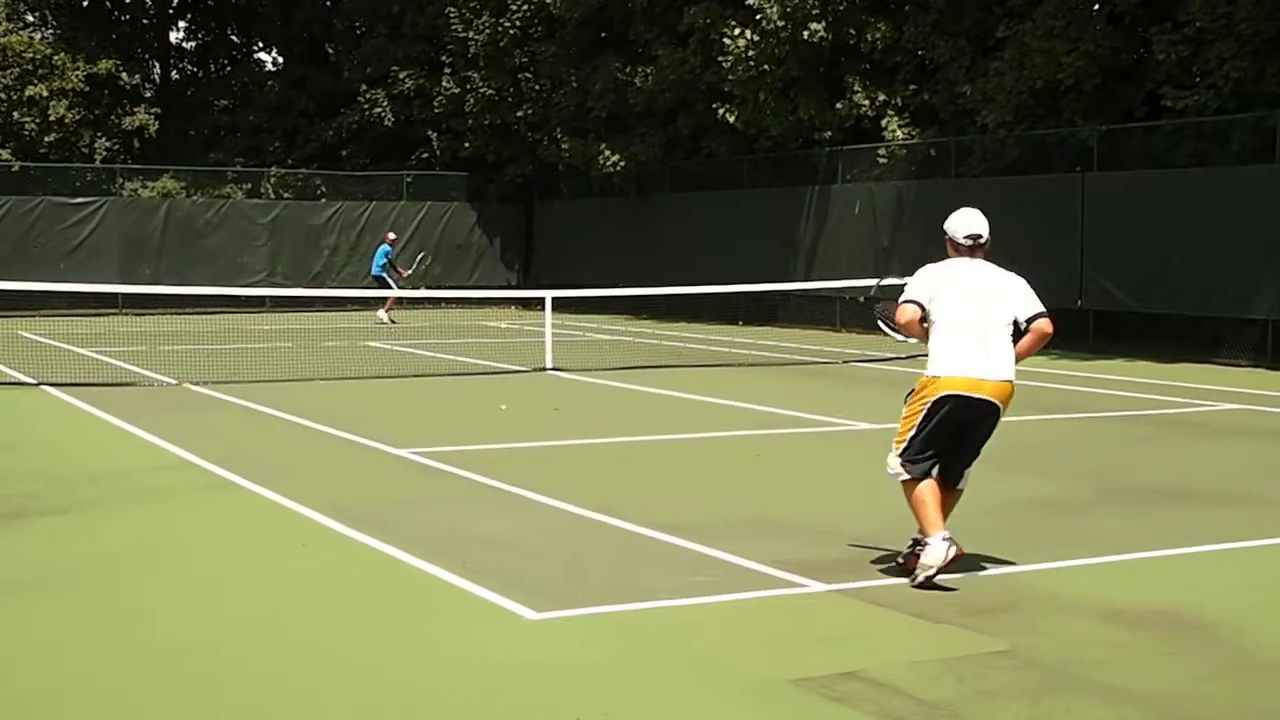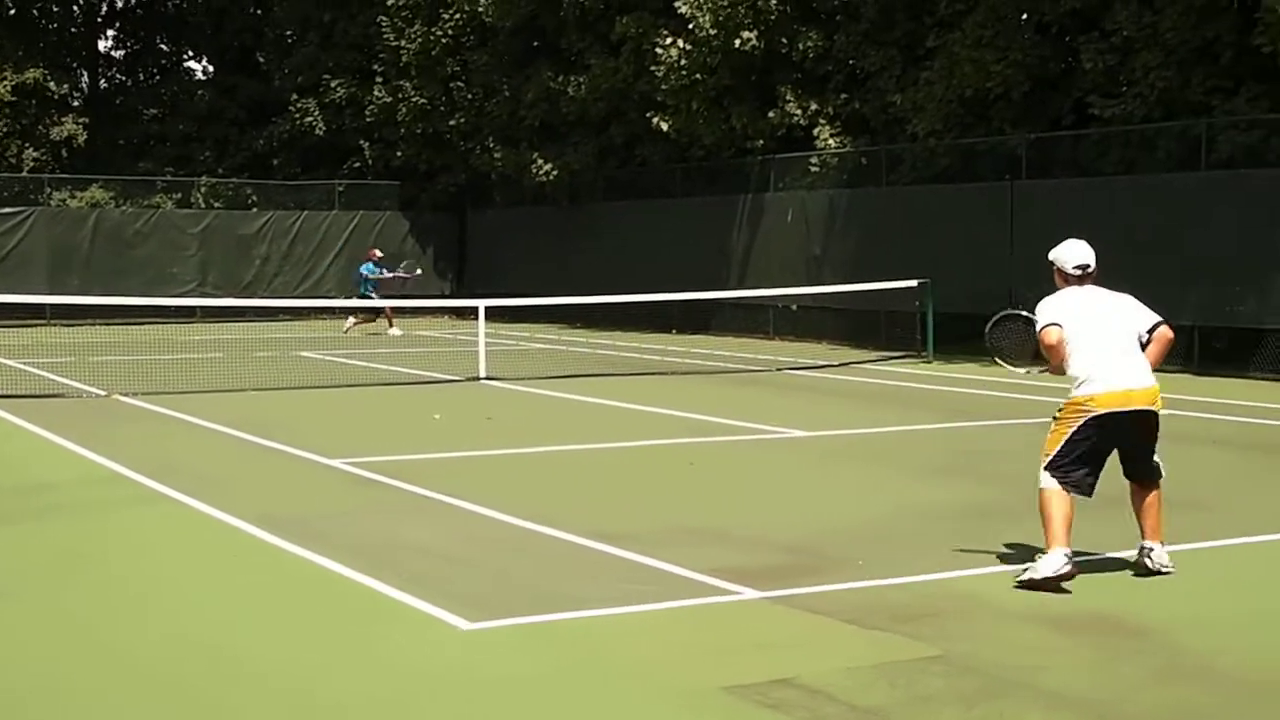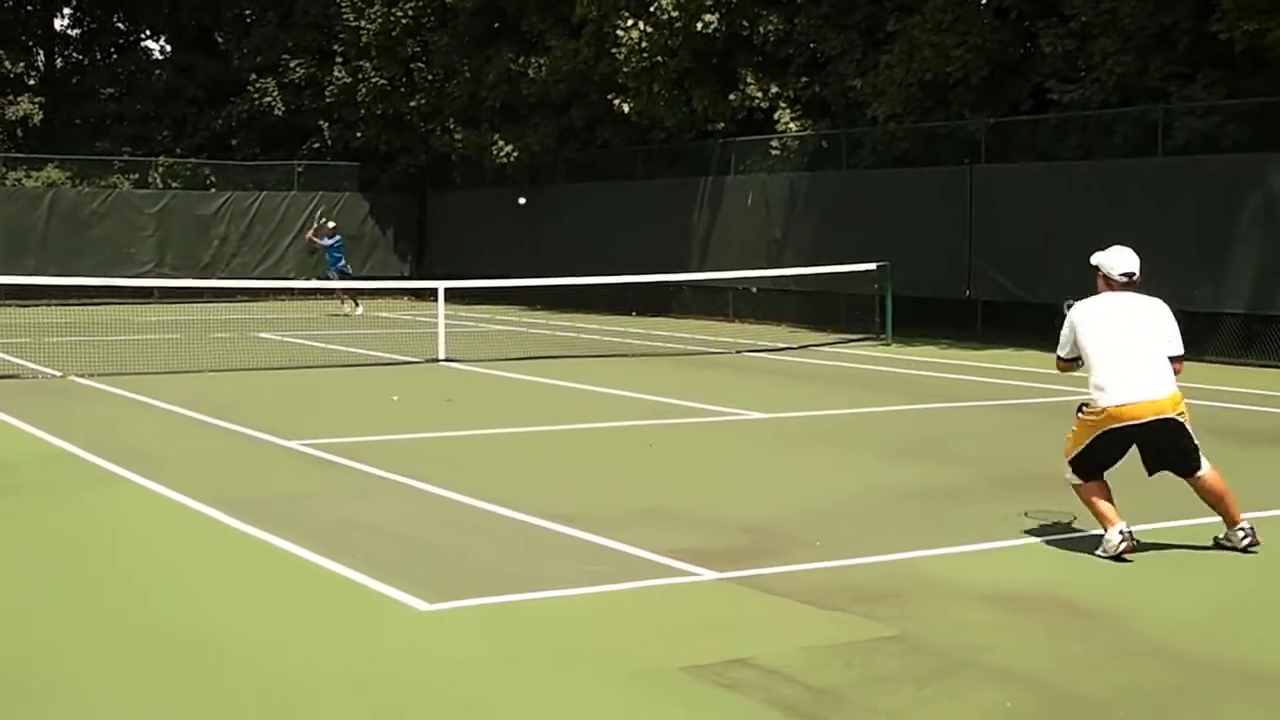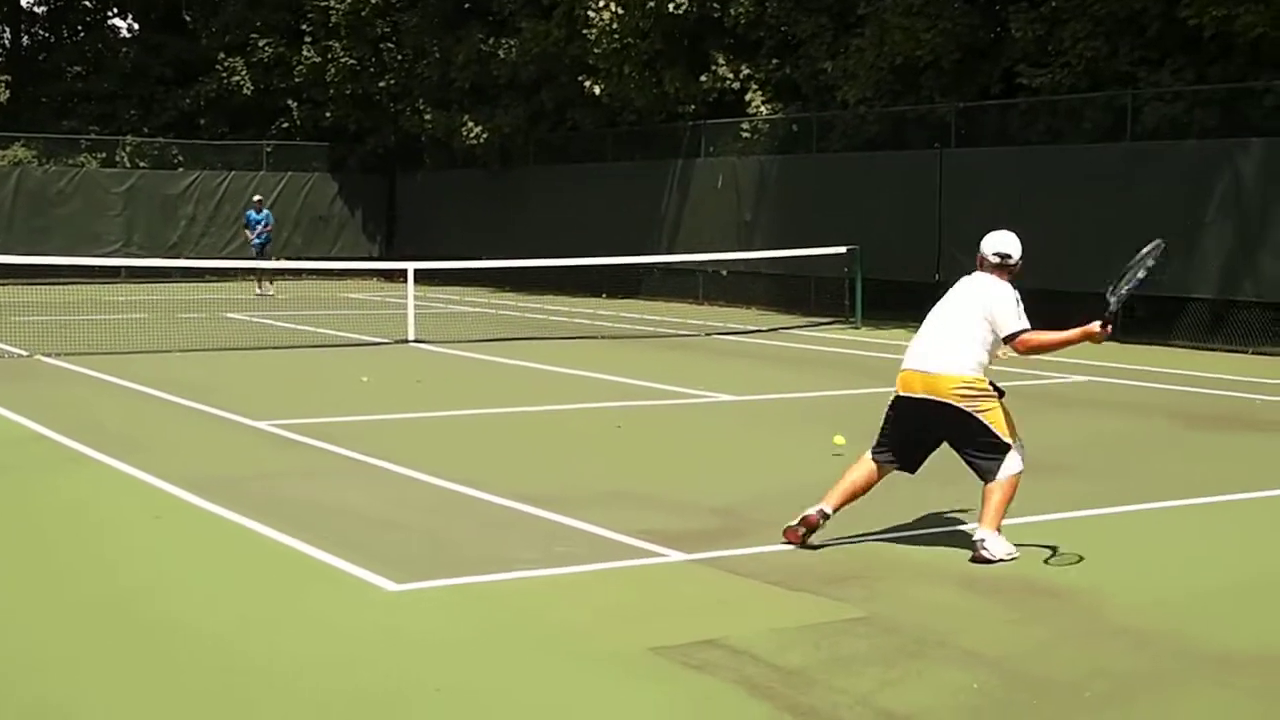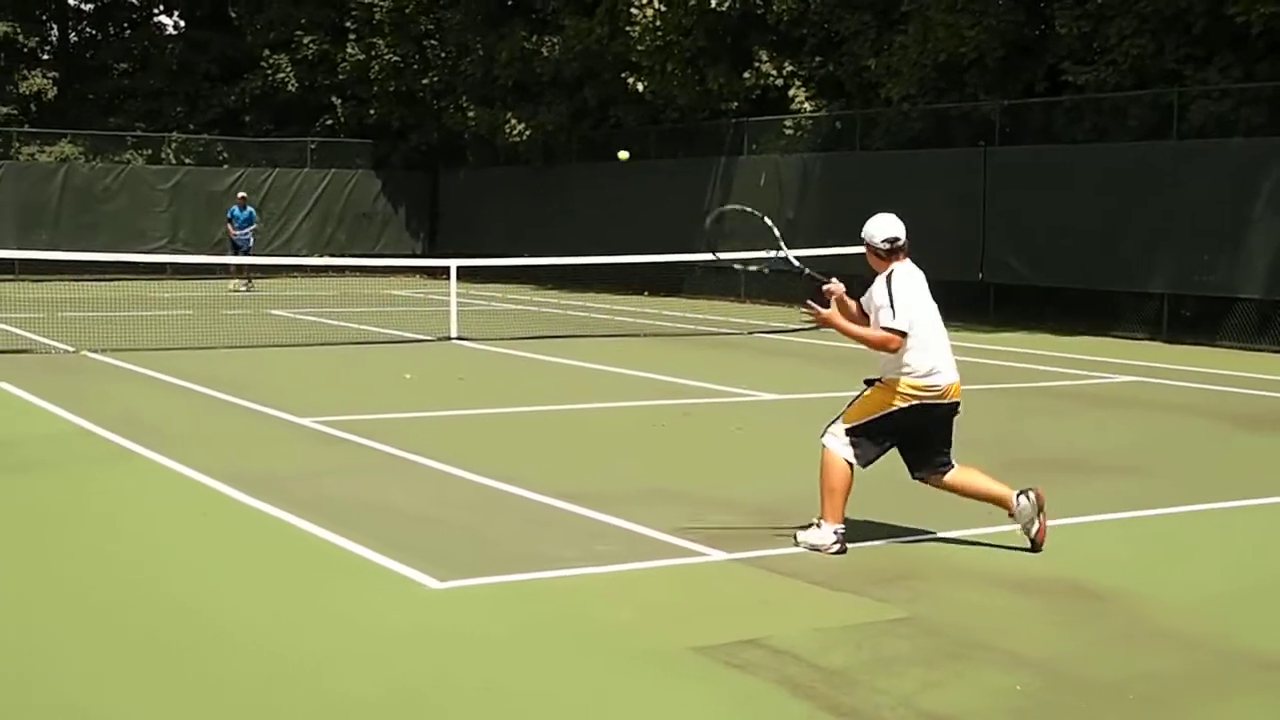
dt=0.5s
person 1, frame 1
left shoulder: (931, 274)
right shoulder: (1013, 281)
left elbow: (905, 318)
right elbow: (1043, 328)
right wrist: (1010, 357)
left hip: (946, 383)
right hip: (996, 387)
left knee: (909, 465)
right knee: (952, 470)
left ankle: (935, 541)
right ankle: (924, 546)
person 1, frame 2
left shoulder: (1052, 304)
right shoulder: (1122, 300)
left elbow: (1052, 340)
right elbow: (1165, 336)
left wrist: (1059, 367)
right wrist: (1140, 375)
left hip: (1093, 402)
right hip: (1143, 397)
left knee: (1055, 477)
right knee: (1146, 472)
left ankle: (1056, 556)
right ankle: (1152, 550)
person 1, frame 3
left shoulder: (1081, 311)
right shoulder: (1157, 307)
left elbow: (1064, 363)
right elbow: (1176, 365)
left hip: (1112, 411)
right hip: (1164, 405)
left knee: (1081, 469)
right knee: (1194, 467)
left ankle: (1116, 532)
right ankle: (1240, 529)
person 1, frame 4
left shoulder: (965, 285)
right shoulder: (1003, 294)
right elbow: (1022, 342)
right wrist: (1081, 333)
left hip: (911, 379)
right hip: (958, 387)
left knee: (879, 459)
right knee: (1008, 462)
left ankle: (819, 513)
right ankle: (988, 537)
person 1, frame 5
left shoulder: (893, 280)
right shoulder: (906, 273)
left elbow: (891, 341)
right elbow: (864, 316)
left wrist: (835, 322)
right wrist: (844, 301)
left hip: (911, 389)
right hip: (942, 390)
left knee: (839, 440)
right knee: (937, 470)
left ankle: (830, 530)
right ankle: (1018, 500)
